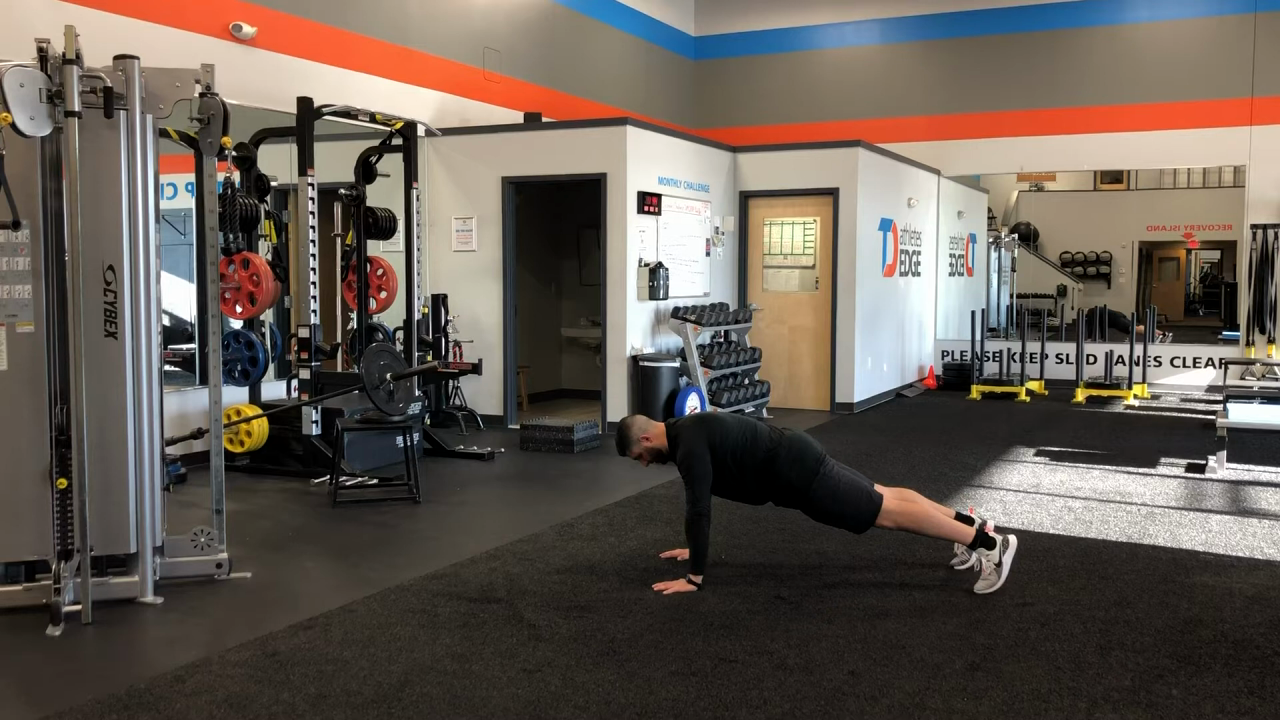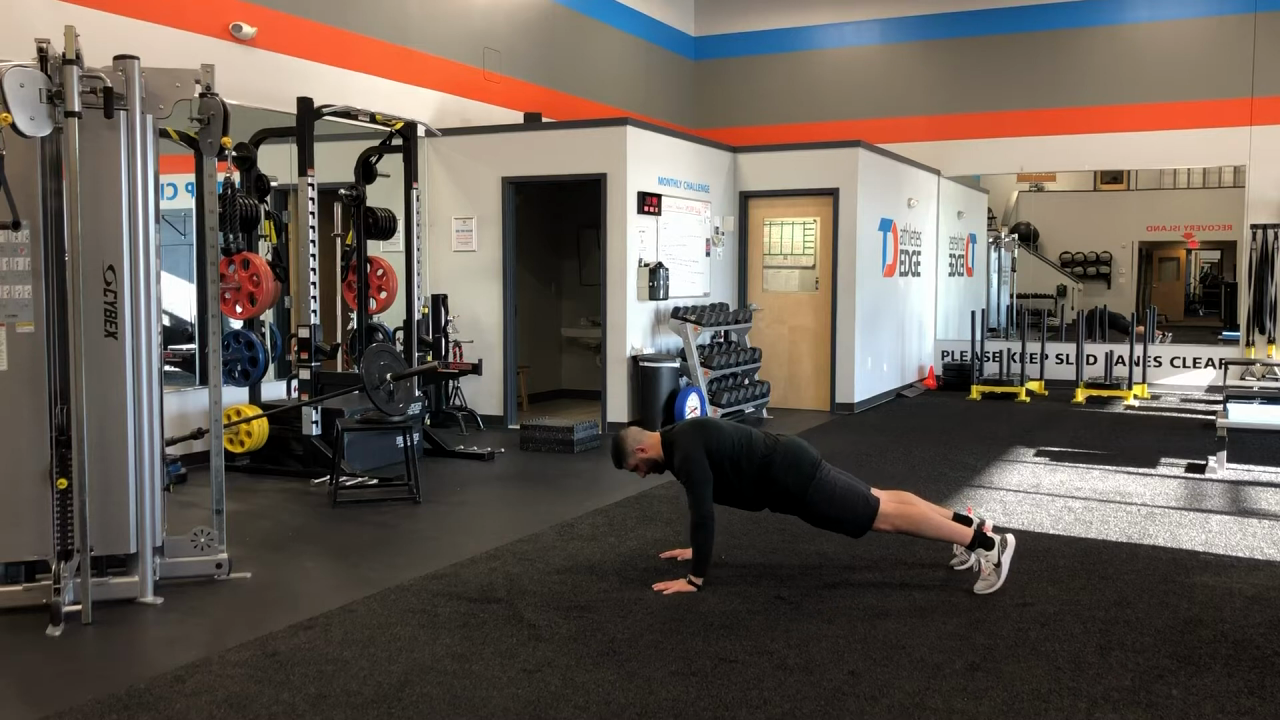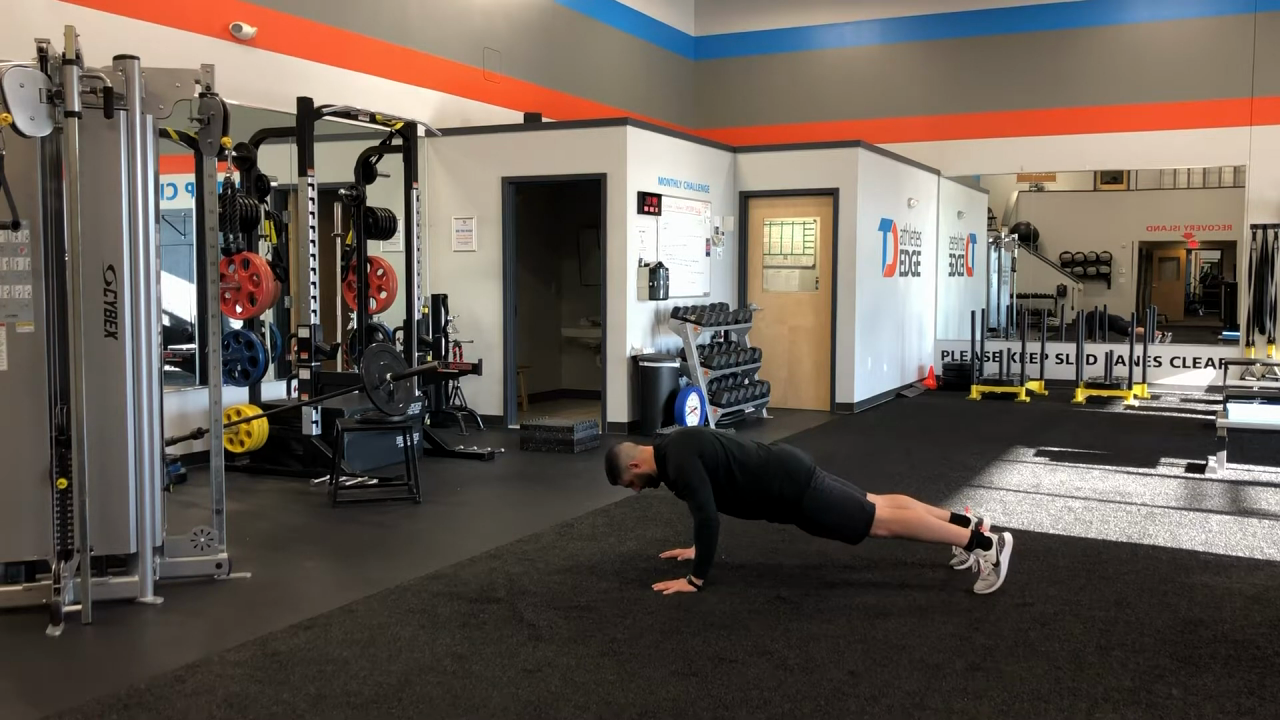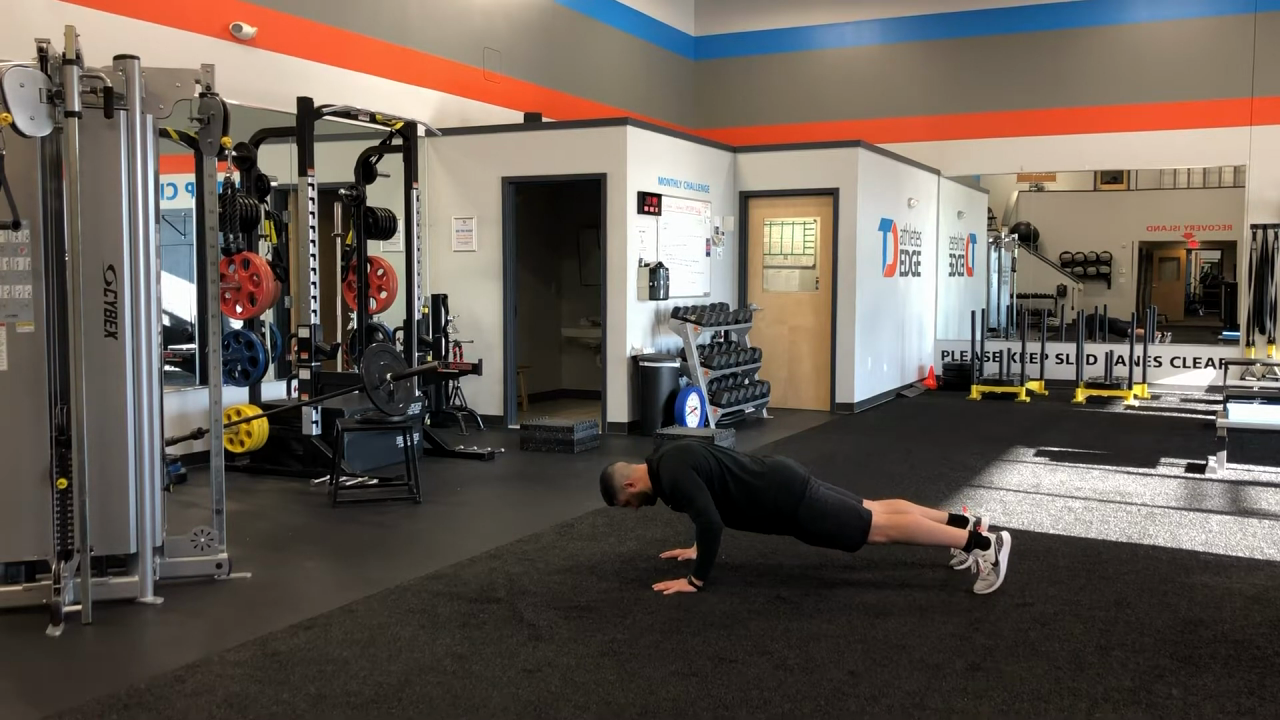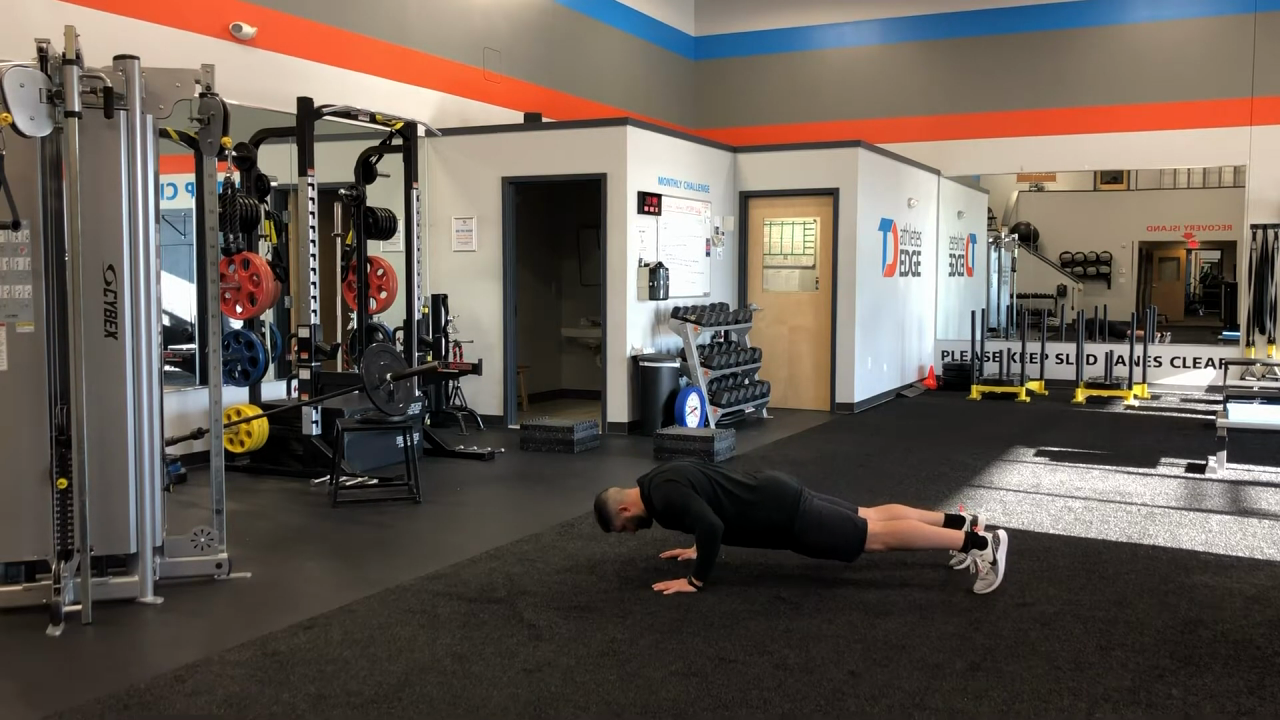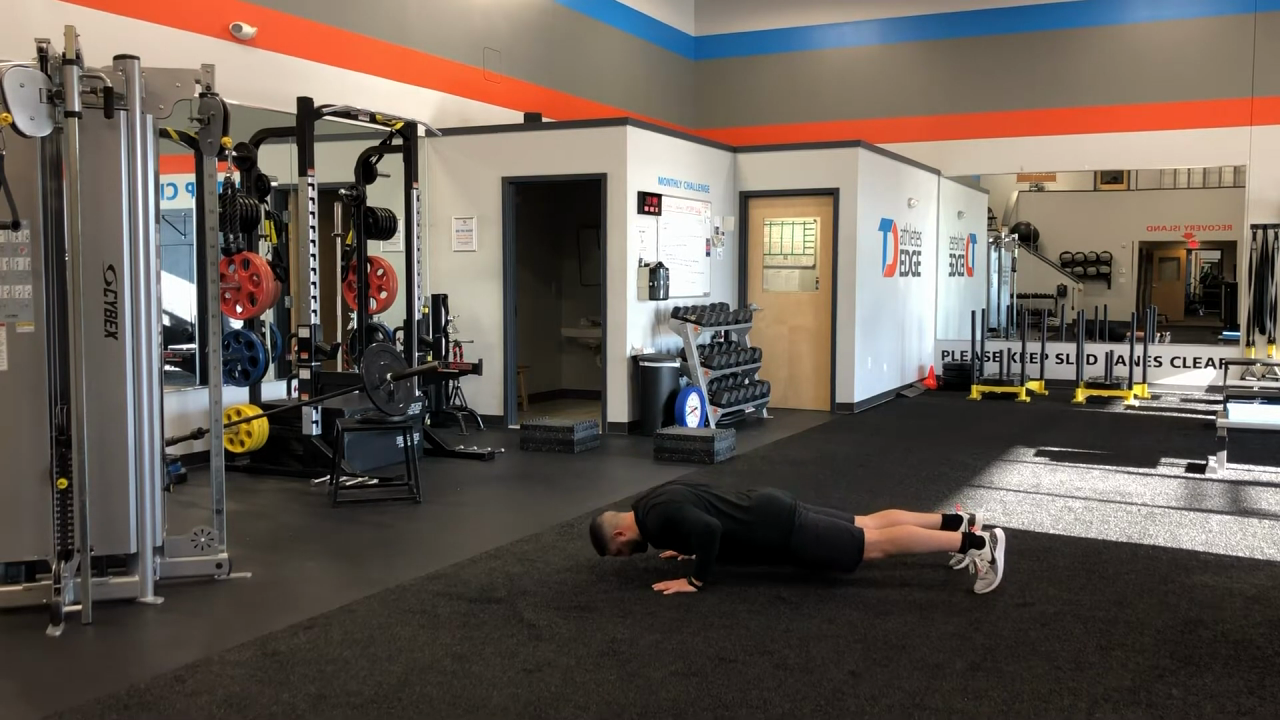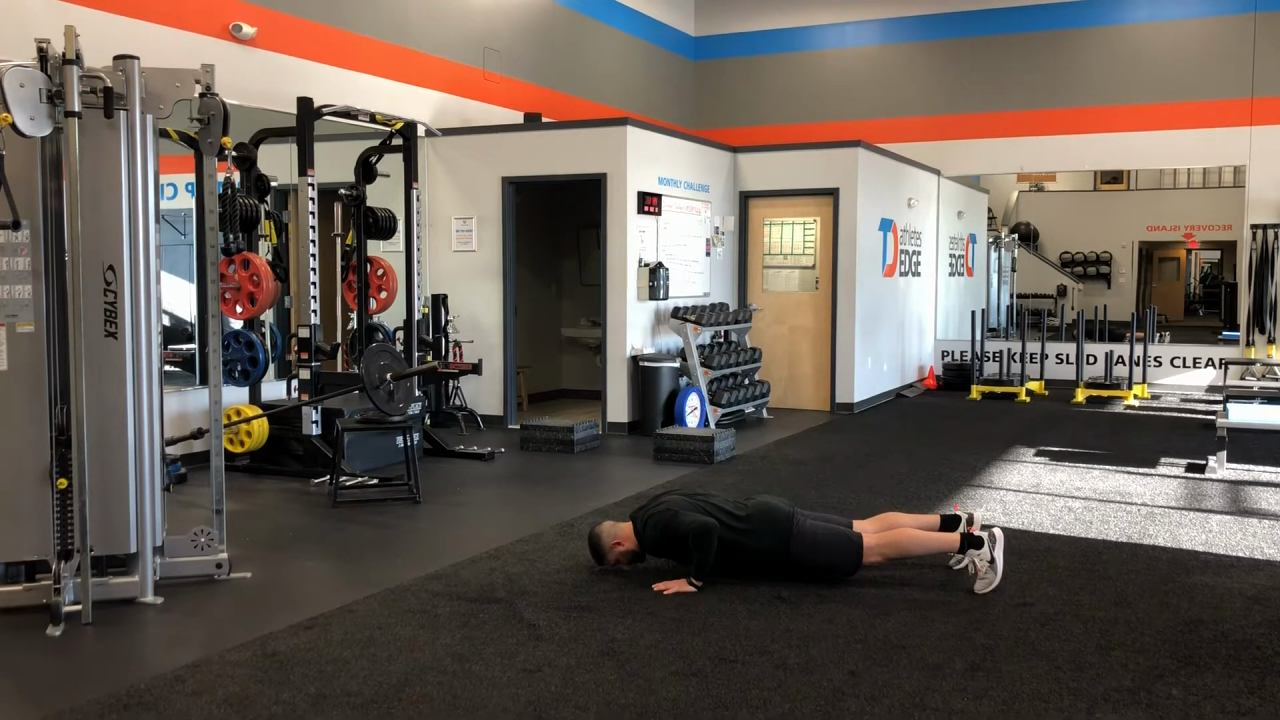
dt=0.7s
person 1, frame 1
left shoulder: (688, 445)
right shoulder: (688, 431)
left elbow: (698, 509)
right elbow: (700, 504)
left wrist: (695, 576)
right wrist: (695, 547)
left hip: (797, 472)
right hip: (796, 462)
left knee: (886, 512)
right knee: (882, 496)
left ankle: (989, 543)
right ankle: (969, 523)
person 1, frame 2
left shoulder: (685, 451)
right shoulder: (683, 438)
left elbow: (703, 512)
right elbow: (704, 509)
left wrist: (695, 578)
right wrist: (696, 548)
left hip: (793, 479)
right hip: (791, 465)
left knee: (884, 515)
right knee: (880, 500)
left ankle: (986, 543)
right ankle: (966, 523)
person 1, frame 3
left shoulder: (678, 462)
right shoulder: (677, 447)
left elbow: (708, 516)
right elbow: (709, 505)
left wrist: (696, 579)
right wrist: (698, 547)
left hip: (790, 488)
right hip: (788, 473)
left knee: (880, 520)
right knee: (876, 503)
left ankle: (984, 543)
right ankle: (964, 522)
person 1, frame 4
left shoulder: (674, 476)
right shoulder: (672, 460)
left elbow: (711, 521)
left wrist: (697, 579)
right wrist: (698, 548)
left hip: (787, 501)
right hip: (783, 482)
left knee: (880, 528)
right knee: (874, 510)
left ankle: (981, 543)
right ankle: (962, 523)
person 1, frame 5
left shoulder: (664, 495)
right shoulder: (663, 480)
left elbow: (712, 527)
left wrist: (696, 580)
right wrist: (698, 548)
left hip: (783, 515)
right hip: (776, 496)
left knee: (877, 536)
right knee: (870, 516)
left ankle: (980, 543)
right ankle: (960, 522)
person 1, frame 6
left shoulder: (658, 517)
right shoulder: (658, 501)
left elbow: (711, 529)
left wrist: (696, 581)
right wrist: (693, 548)
left hip: (779, 532)
right hip: (770, 509)
left knee: (875, 545)
right knee: (868, 524)
left ankle: (978, 543)
right ankle: (957, 522)
person 1, frame 7
left shoulder: (655, 528)
right shoulder: (658, 508)
left elbow: (705, 529)
left wrist: (695, 579)
right wrist: (688, 551)
left hip: (777, 539)
right hip: (768, 518)
left knee: (873, 549)
right knee: (865, 529)
left ankle: (976, 543)
right ankle: (956, 522)
